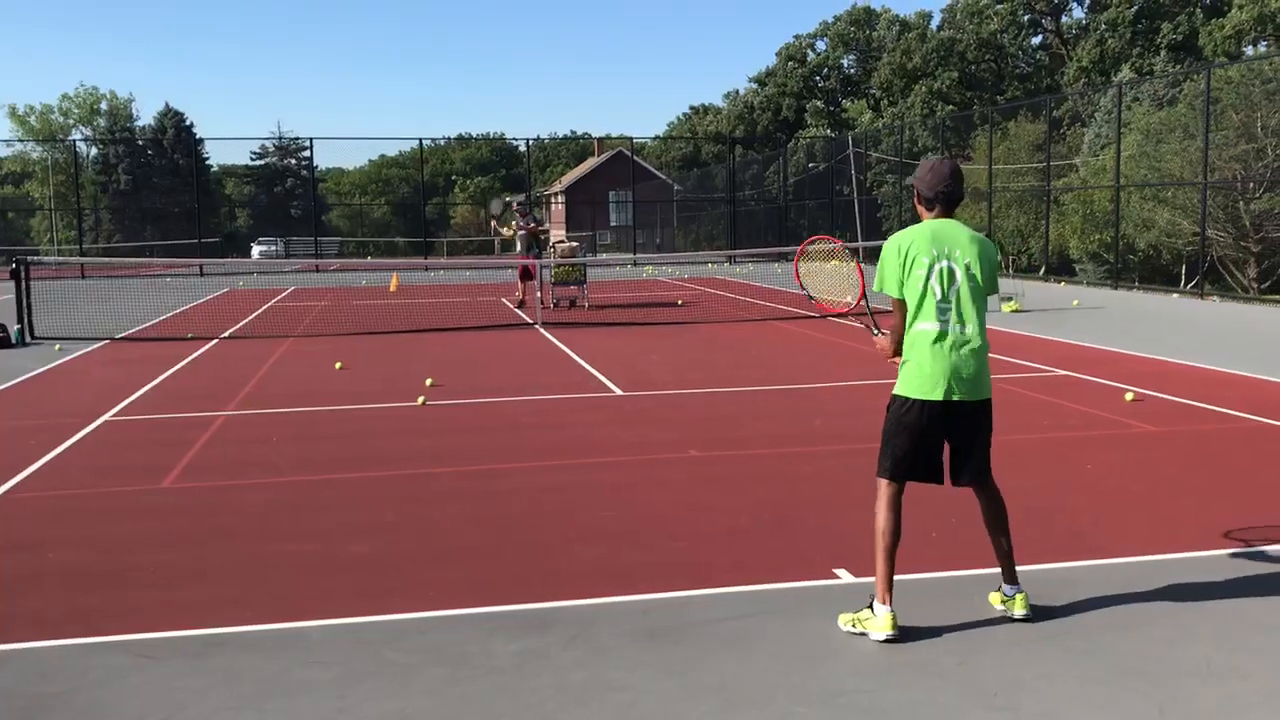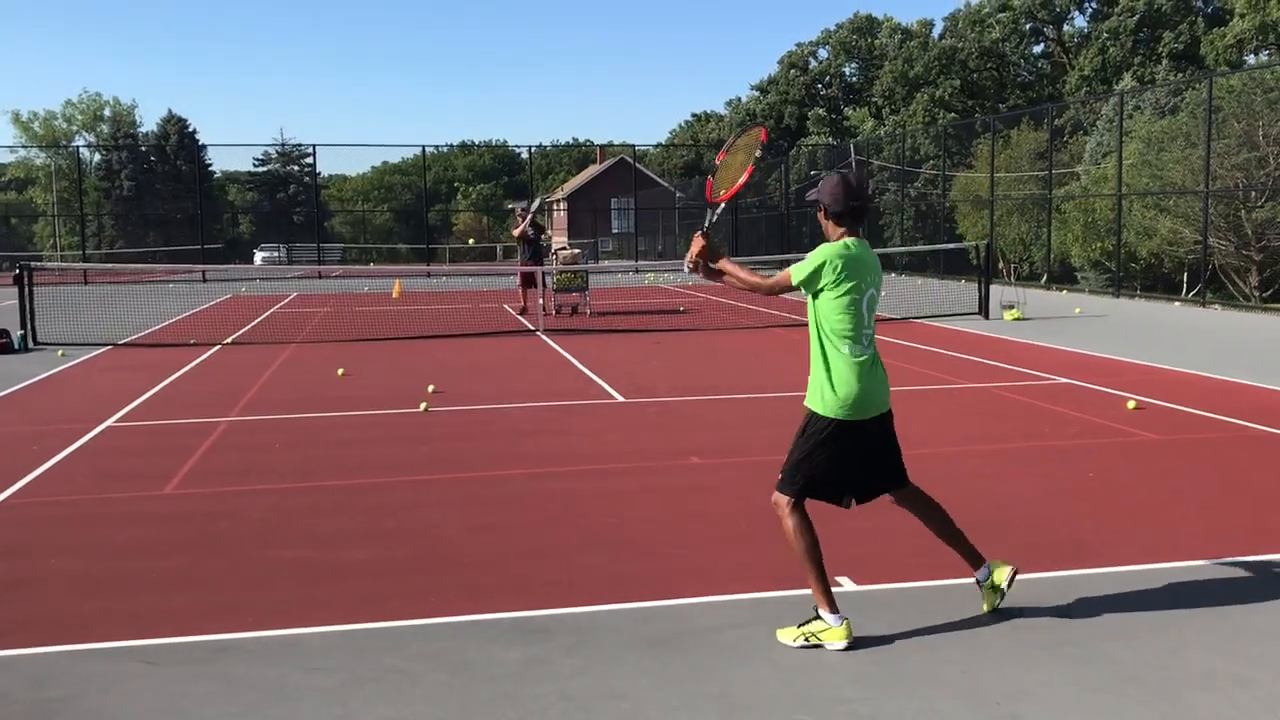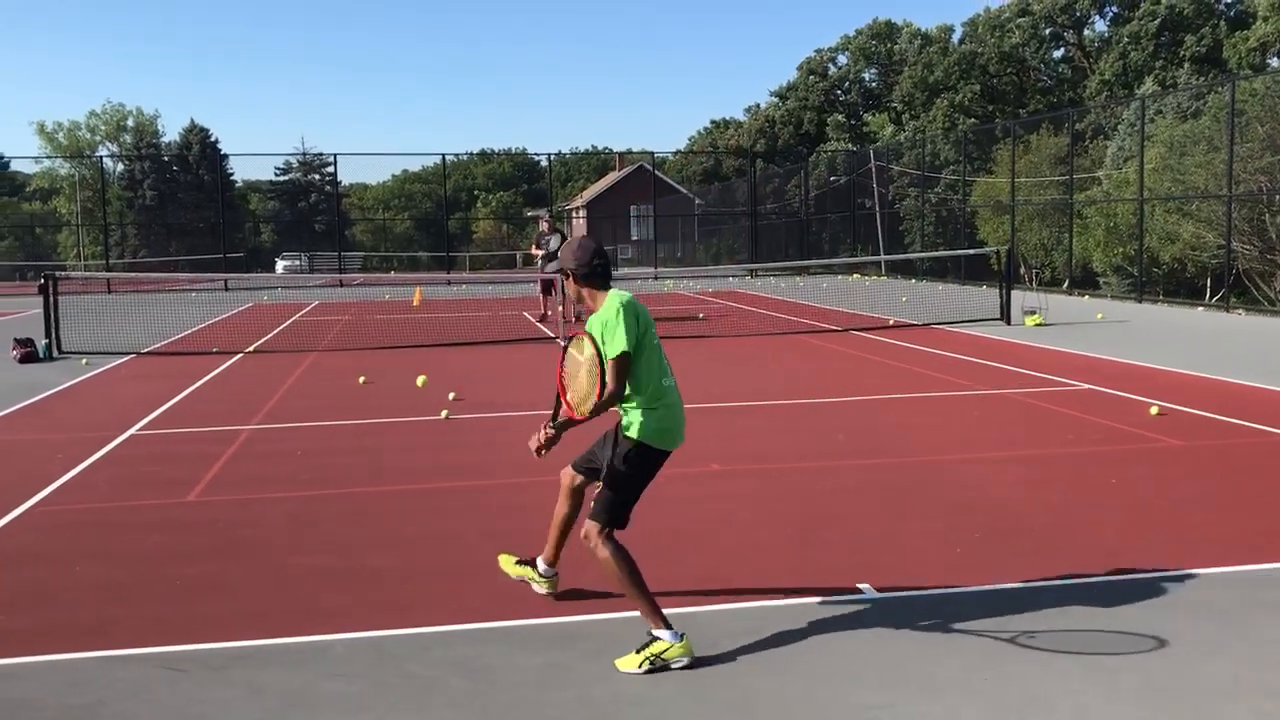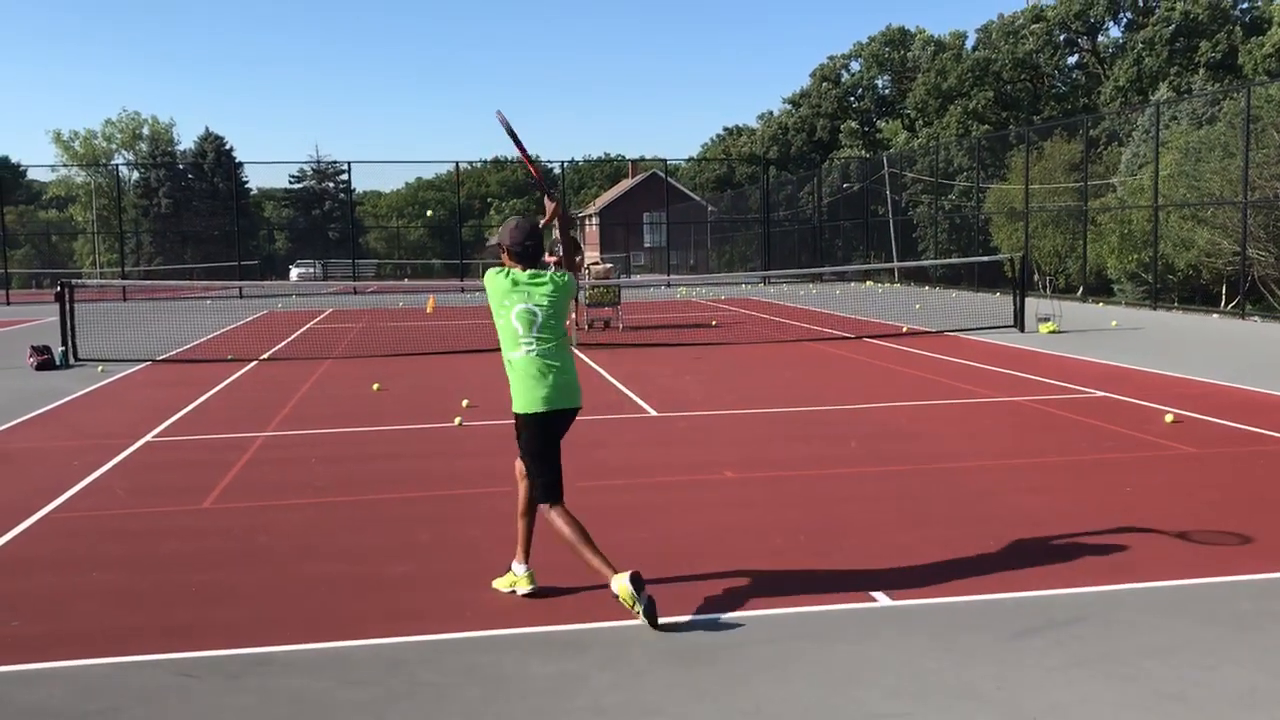
dt=0.7s
person 1, frame 1
left shoulder: (900, 243)
right shoulder: (983, 246)
left elbow: (901, 319)
right elbow: (973, 310)
left wrist: (892, 346)
left hip: (921, 383)
right hip: (973, 382)
left knee: (889, 486)
right knee: (980, 481)
left ankle: (881, 609)
right ankle: (1013, 590)
person 1, frame 2
left shoulder: (830, 256)
right shoulder: (867, 258)
left elbow: (770, 286)
right elbow: (787, 288)
left wrist: (717, 261)
right wrist: (723, 270)
left hip: (837, 404)
right hip: (872, 399)
left knee: (786, 501)
right knee: (903, 492)
left ankle: (830, 621)
right ankle: (988, 573)
person 1, frame 3
left shoulder: (619, 309)
right shoulder: (597, 317)
left elbow: (615, 390)
left wrist: (562, 428)
right wrist: (555, 429)
left hip: (650, 429)
right hip: (634, 424)
left knee: (597, 531)
right knee: (571, 478)
left ankle: (669, 639)
right ankle: (544, 570)
person 1, frame 4
left shoulder: (495, 281)
right shoulder: (559, 284)
left elbow: (512, 263)
left wrist: (542, 221)
right wrist: (560, 222)
left hip: (534, 401)
right hip: (567, 396)
left knee: (552, 505)
right knee: (523, 468)
left ankle: (620, 580)
right ankle: (521, 570)
